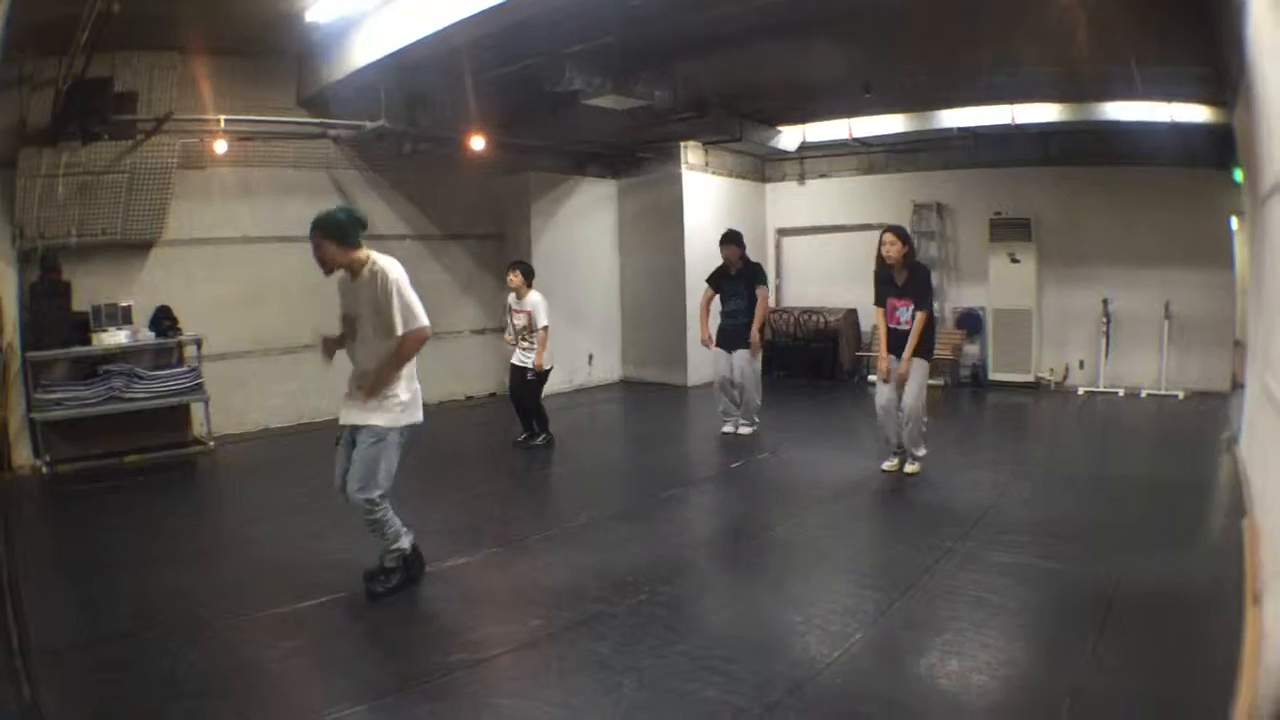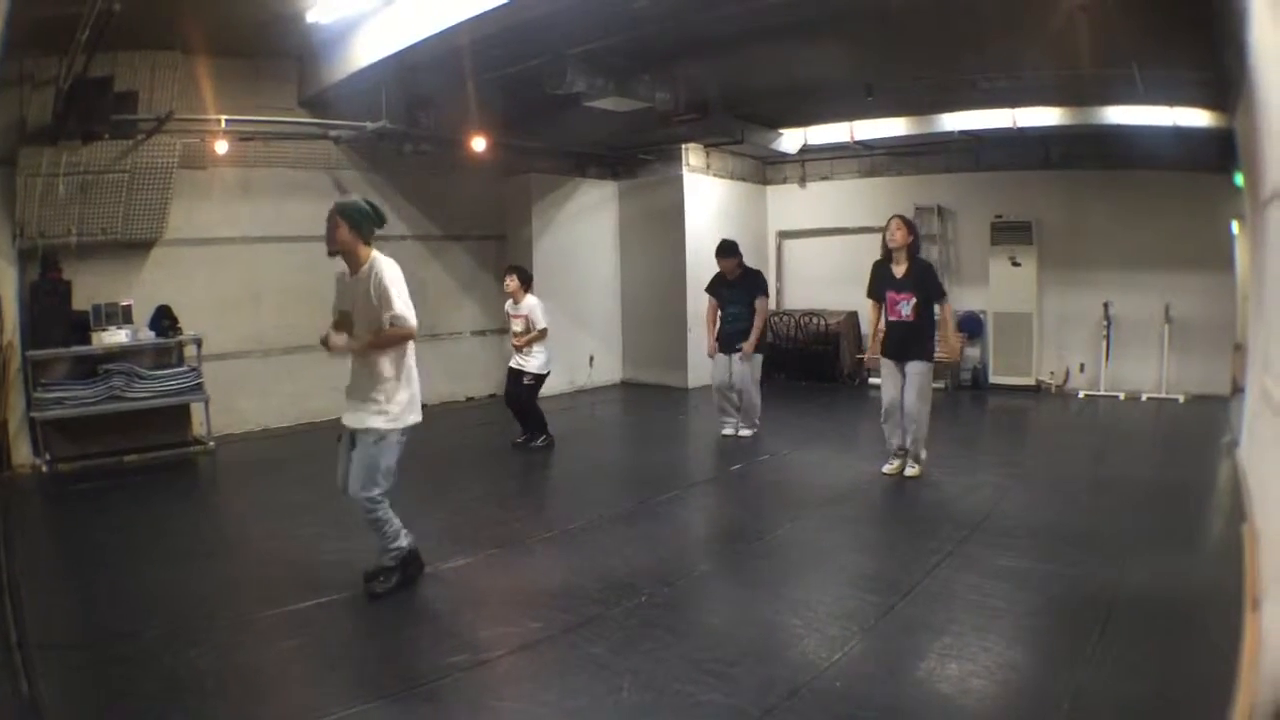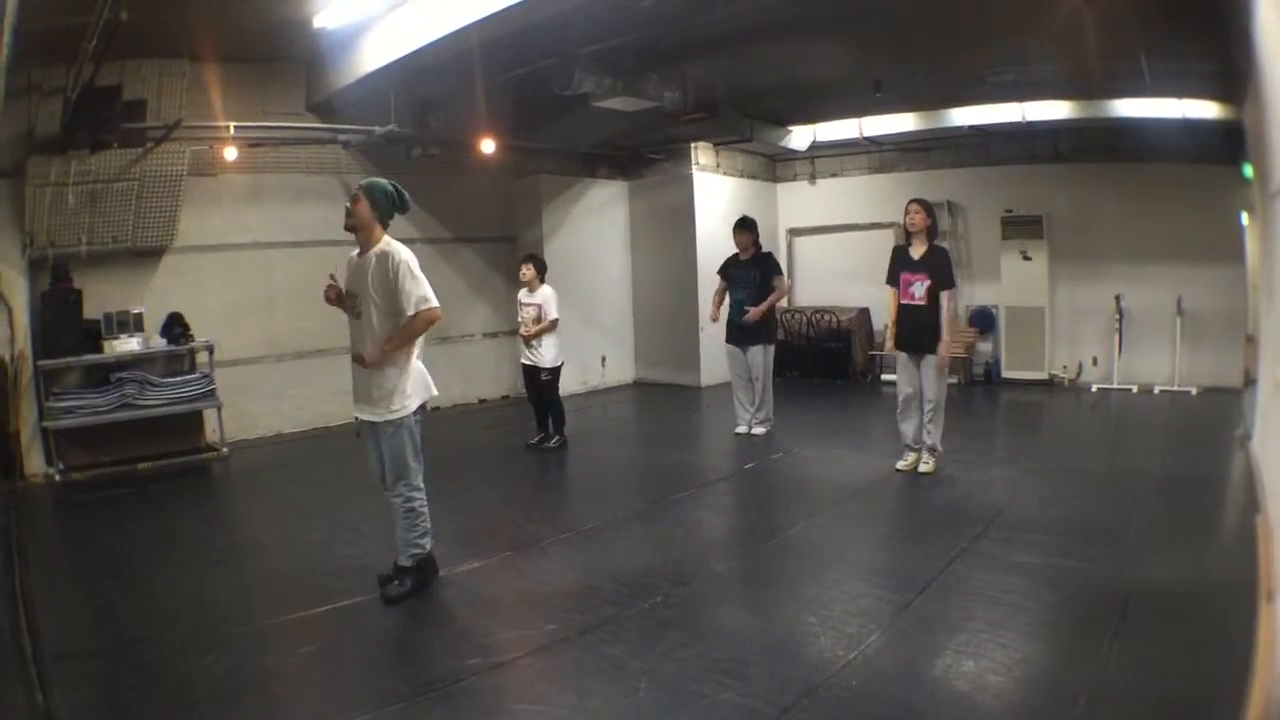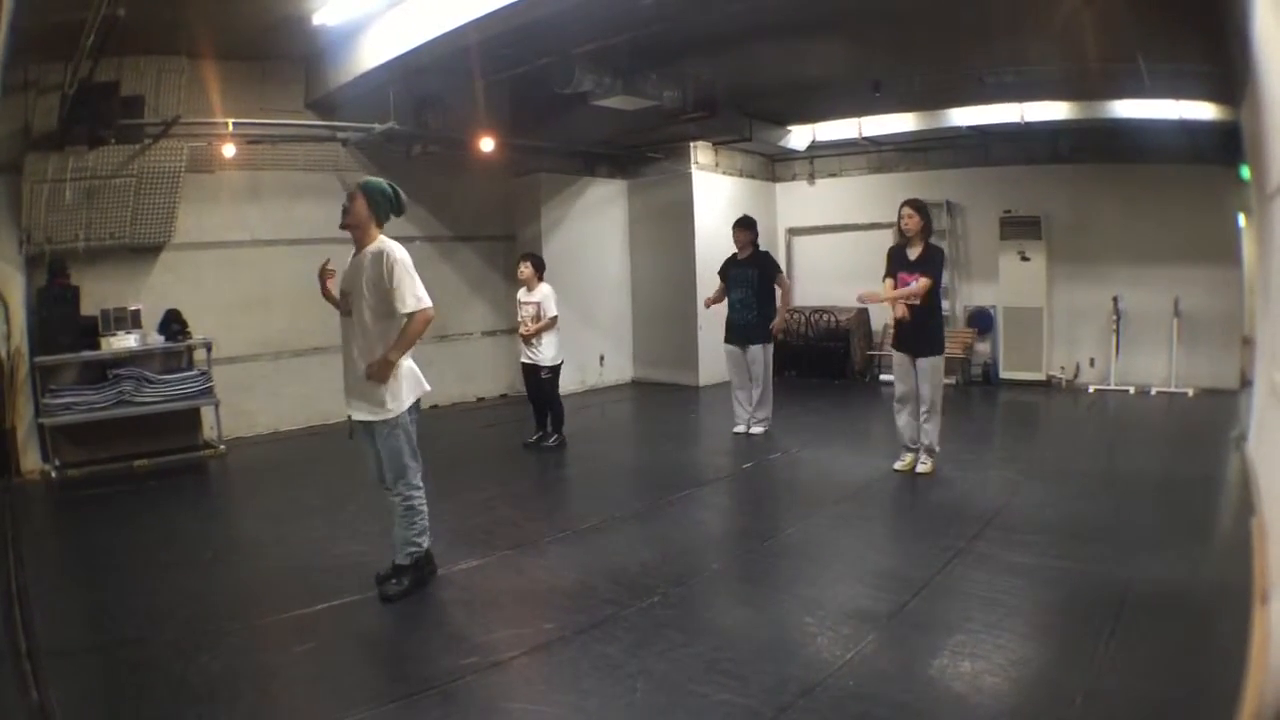
dt=1s
person 1, frame 1
left shoulder: (386, 273)
right shoulder: (346, 280)
left elbow: (419, 333)
left wrist: (379, 378)
right wrist: (336, 342)
left hip: (388, 404)
right hip: (359, 401)
left knee: (364, 491)
right knee: (347, 485)
left ankle: (403, 559)
right ankle: (397, 553)
person 1, frame 2
left shoulder: (382, 271)
right shoulder: (344, 276)
left elbow: (405, 330)
left wrist: (351, 346)
right wrist: (334, 335)
left hip: (389, 403)
right hip: (362, 400)
left knee: (365, 490)
right knee: (352, 485)
left ankle: (402, 558)
right ankle: (396, 554)
person 1, frame 3
left shoulder: (395, 256)
right shoulder: (354, 259)
left elbow: (430, 312)
left wrist: (385, 351)
right wrist: (339, 300)
left hip: (398, 390)
right hip: (370, 392)
left knee: (405, 484)
right knee: (390, 482)
left ankle: (417, 562)
right ankle: (411, 559)
person 1, frame 4
left shoulder: (390, 254)
right shoulder: (354, 259)
left elbow: (423, 312)
left wrist: (390, 360)
right wrist: (328, 295)
left hip: (391, 391)
right hip: (363, 392)
left knee: (404, 480)
right knee: (389, 480)
left ankle: (414, 560)
right ankle: (411, 557)
person 2, frame 1
left shoulder: (921, 273)
right shoulder: (881, 274)
left elbow: (921, 318)
right elbow: (881, 316)
left wrist: (906, 360)
right wrist: (883, 356)
left hip: (918, 348)
right hip: (891, 347)
left knee: (911, 404)
right knee: (884, 403)
left ankle: (914, 454)
right ankle: (897, 451)
person 2, frame 2
left shoulder: (923, 268)
right shoulder: (879, 268)
left elbow: (943, 304)
left wrist: (951, 338)
right wrist: (873, 341)
left hip: (919, 348)
right hip: (892, 348)
left knee: (914, 407)
right knee: (890, 405)
left ankle: (915, 457)
right ankle: (897, 454)
person 2, frame 3
left shoulder: (939, 255)
right shoulder: (898, 253)
left elbow: (946, 298)
right elbow: (894, 295)
left wrist: (945, 340)
right wrist: (890, 332)
left hip: (930, 337)
right hip: (905, 338)
left knee: (932, 397)
right knee: (906, 396)
left ankle: (930, 451)
right ankle: (912, 449)
person 2, frame 4
left shoulder: (935, 254)
right shoulder: (895, 252)
left elbow: (921, 287)
right elbow: (890, 285)
left wrist: (882, 297)
right wrist: (896, 304)
left hip: (929, 336)
right hip: (902, 336)
left knee: (929, 398)
right knee: (903, 396)
left ankle: (927, 452)
right ankle: (910, 449)
person 3, frame 1
left shoulder: (755, 270)
right shoulder: (720, 273)
left elbow: (763, 298)
right elbow: (706, 300)
left wrist: (755, 330)
right wrist: (704, 329)
left hip: (747, 336)
right hip: (725, 335)
left knee: (745, 380)
right knee: (722, 379)
left ankle: (748, 420)
right ankle: (730, 419)
person 3, frame 2
left shoulder: (755, 278)
right shoulder: (717, 280)
left elbow: (761, 311)
right elbow: (712, 309)
left wrist: (752, 342)
right wrist: (711, 339)
left hip: (748, 342)
right hip: (725, 340)
left knee: (745, 384)
right knee: (719, 383)
left ankle: (748, 423)
right ankle: (730, 422)
person 3, frame 3
left shoulder: (766, 260)
right shoulder: (730, 263)
left elbow: (781, 289)
right elbow: (721, 289)
left wrist: (761, 309)
right wrist: (715, 307)
left hip: (760, 330)
right hip: (735, 329)
left knee: (760, 377)
right knee: (739, 378)
left ankle: (762, 421)
right ankle: (744, 420)
person 3, frame 4
left shoulder: (764, 260)
right shoulder: (729, 263)
left elbow: (784, 287)
right elbow: (723, 290)
left wrist: (780, 315)
right wrist: (713, 299)
left hip: (759, 330)
right hip: (734, 330)
left knee: (760, 378)
right knee: (738, 378)
left ankle: (760, 421)
right ankle: (742, 420)
person 4, frame 1
left shoulder: (536, 299)
right shoulder: (511, 299)
left elbow: (543, 329)
left wrist: (539, 355)
right wrist: (508, 334)
left hip: (536, 360)
right hip: (519, 358)
left knee: (531, 398)
right knee: (515, 396)
left ankle: (545, 433)
right ankle: (529, 430)
person 4, frame 2
left shoulder: (533, 303)
right shoulder: (508, 305)
left elbow: (542, 331)
left wrist: (523, 341)
right wrist: (513, 340)
left hip: (535, 362)
right hip: (518, 361)
left knee: (527, 401)
right knee: (511, 399)
left ankle: (544, 435)
right ankle: (528, 432)
person 4, frame 3
left shoulder: (547, 293)
right shoulder: (521, 294)
left elbow: (553, 322)
left wrist: (534, 331)
right wrist: (522, 330)
left hip: (547, 356)
right hip: (528, 356)
left knee: (550, 396)
right knee: (534, 397)
left ankle: (559, 435)
right ankle: (543, 432)
person 4, frame 4
left shoulder: (546, 291)
right shoulder: (521, 293)
left elbow: (552, 319)
left wrist: (533, 329)
right wrist: (522, 329)
left hip: (547, 354)
right hip: (528, 354)
left knee: (550, 395)
right knee: (534, 395)
left ankle: (557, 434)
right ankle: (541, 431)
